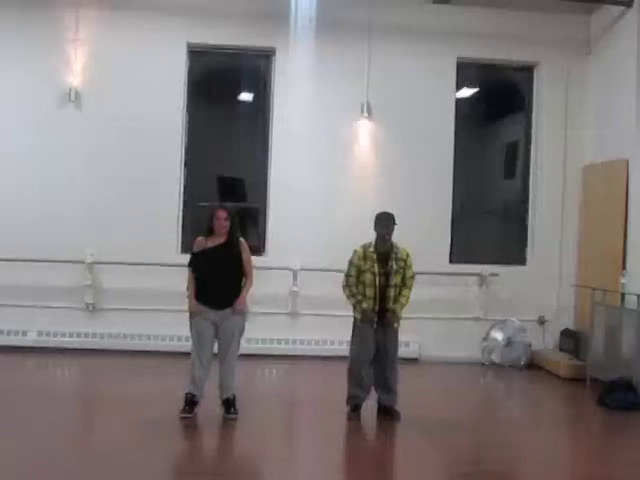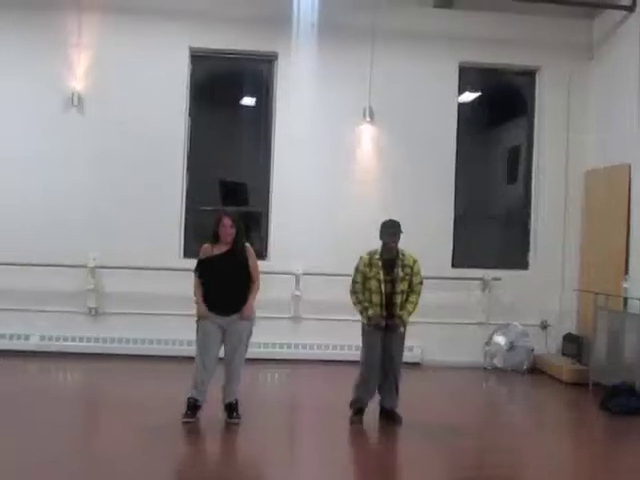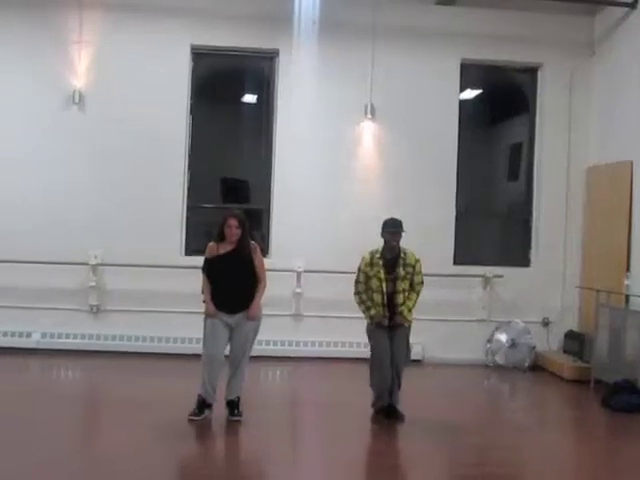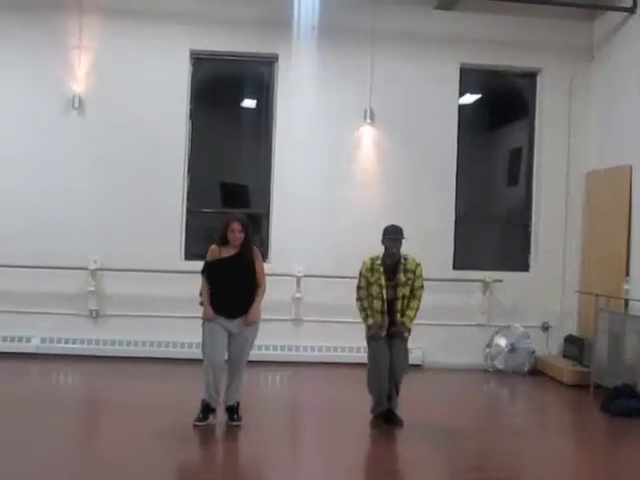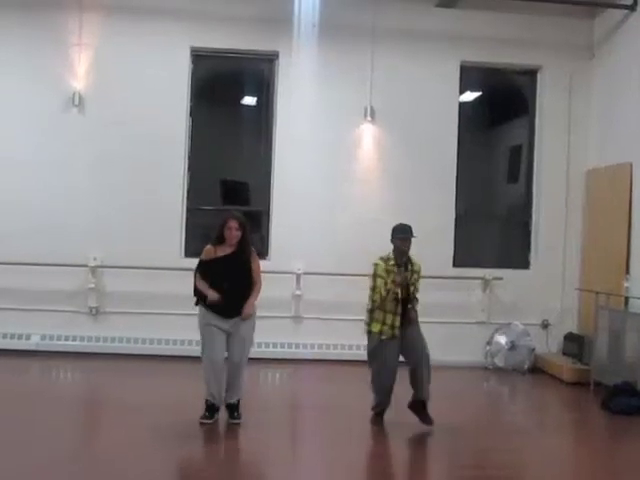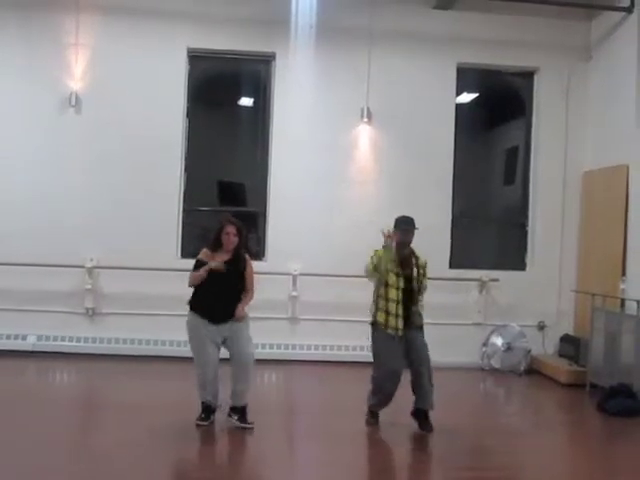
dt=0.3s
person 1, frame 1
left shoulder: (239, 244)
right shoulder: (201, 243)
left elbow: (248, 275)
right elbow: (192, 273)
left wrist: (243, 297)
right wrist: (191, 299)
left hip: (232, 308)
right hip: (203, 308)
left knee: (229, 354)
right knee: (200, 353)
left ankle: (228, 398)
right ankle: (192, 397)
person 1, frame 2
left shoulder: (245, 250)
right shoulder: (207, 250)
left elbow: (255, 281)
right elbow: (198, 279)
left wrist: (249, 304)
right wrist: (200, 303)
left hip: (239, 315)
right hip: (211, 314)
left knee: (235, 360)
right knee: (204, 357)
left ankle: (231, 403)
right ankle: (195, 401)
person 1, frame 3
left shoulder: (252, 249)
right shoulder: (213, 248)
left elbow: (262, 280)
right elbow: (206, 278)
left wrist: (256, 304)
right wrist: (208, 302)
left hip: (246, 313)
right hip: (218, 312)
left knee: (240, 358)
right knee: (211, 355)
left ankle: (234, 400)
right ankle: (205, 400)
person 1, frame 4
left shoulder: (253, 254)
right shoulder: (215, 251)
left elbow: (261, 285)
right elbow: (205, 281)
left wrist: (255, 308)
right wrist: (206, 306)
left hip: (244, 317)
right hip: (216, 316)
left knee: (237, 363)
right knee: (213, 360)
left ankle: (232, 405)
right ankle: (209, 405)
person 1, frame 5
left shoulder: (249, 253)
right shoulder: (210, 251)
left elbow: (257, 283)
right elbow: (199, 279)
left wrist: (250, 303)
right wrist: (208, 292)
left hip: (240, 315)
right hip: (212, 315)
left knee: (238, 361)
right knee: (213, 360)
left ankle: (233, 402)
right ankle: (212, 404)
person 1, frame 6
left shoulder: (243, 260)
right shoulder: (206, 256)
left elbow: (249, 290)
right elbow: (192, 282)
left wrist: (243, 306)
right wrist: (208, 267)
left hip: (233, 321)
right hip: (202, 320)
left knee: (245, 359)
right knee: (206, 366)
left ankle: (238, 408)
right ankle: (208, 406)
person 2, frame 1
left shoulder: (403, 255)
right shoulder: (361, 253)
left elbow: (407, 285)
right elbow: (348, 284)
left wrist: (396, 310)
right wrist: (362, 307)
left hip: (389, 316)
right hip: (365, 316)
left knee: (388, 360)
right knee: (360, 359)
left ankle: (387, 404)
right ankle: (355, 403)
person 2, frame 2
left shoulder: (410, 262)
right shoulder: (366, 260)
left elbow: (415, 291)
right elbow: (356, 291)
left wrist: (403, 316)
right wrist: (369, 314)
left hip: (396, 321)
right hip: (373, 321)
left knee: (393, 364)
right knee: (370, 363)
left ankle: (388, 408)
right ankle: (358, 407)
person 2, frame 3
left shoulder: (412, 260)
right shoulder: (369, 260)
left elbow: (416, 290)
right elbow: (360, 291)
left wrist: (404, 313)
right wrist: (372, 314)
left hip: (400, 320)
right hip: (377, 320)
left knee: (397, 362)
right knee: (380, 361)
left ankle: (391, 404)
right ankle: (380, 405)
person 2, frame 4
left shoulder: (413, 266)
right shoulder: (369, 266)
left elbow: (416, 296)
right elbow: (362, 297)
left wrist: (405, 323)
right wrist: (371, 323)
left hip: (399, 327)
right hip: (377, 326)
left knee: (397, 369)
right knee: (378, 368)
left ankle: (391, 410)
right ankle: (379, 410)
person 2, frame 5
left shoulder: (415, 266)
right shoulder: (382, 265)
right elbow: (377, 298)
left wrist: (412, 308)
right wrist: (395, 283)
left hip: (406, 321)
right hip: (383, 325)
left knee: (421, 358)
right knee: (384, 369)
left ankle: (419, 402)
right ankle: (379, 408)
person 2, frame 6
left shoulder: (420, 262)
right shoulder: (383, 255)
right elbow: (372, 273)
left wrist: (417, 306)
right wrist: (388, 249)
left hip: (412, 322)
right hip: (386, 323)
left knee: (422, 364)
right knee: (388, 368)
left ankle: (422, 410)
right ankle: (374, 407)
